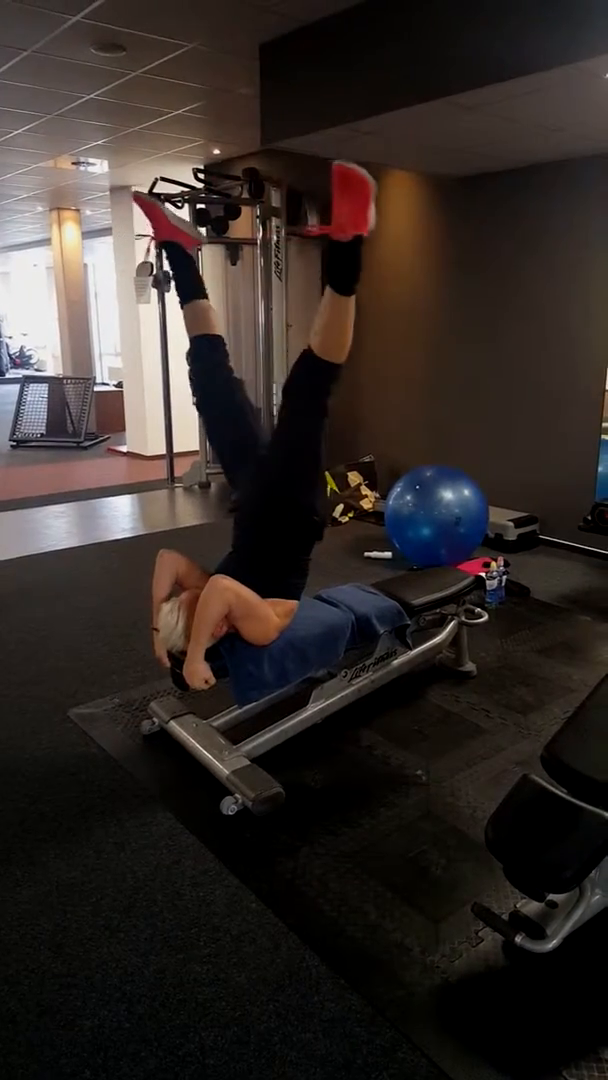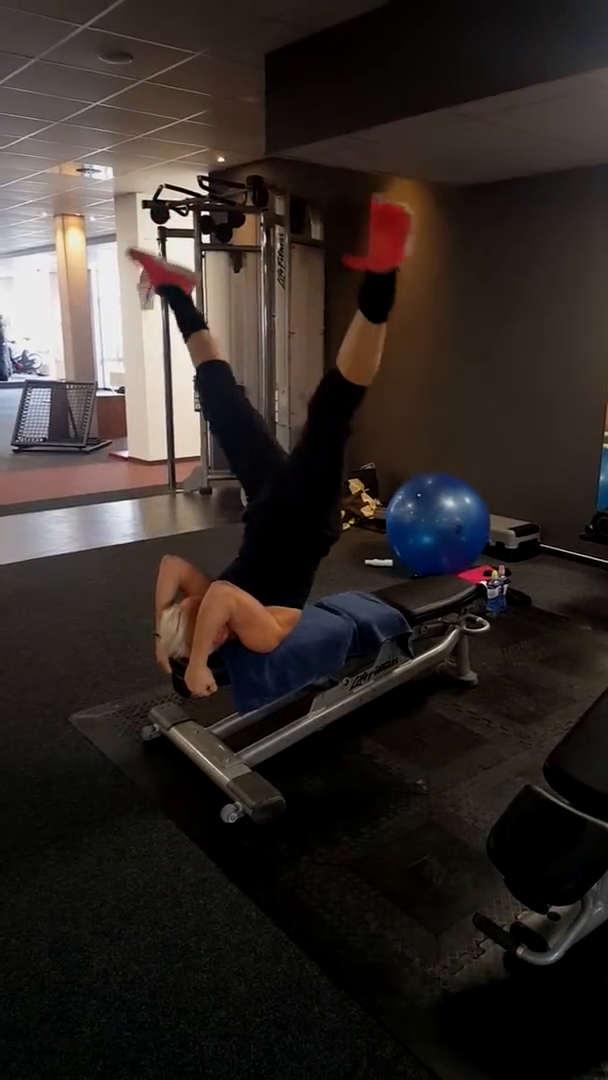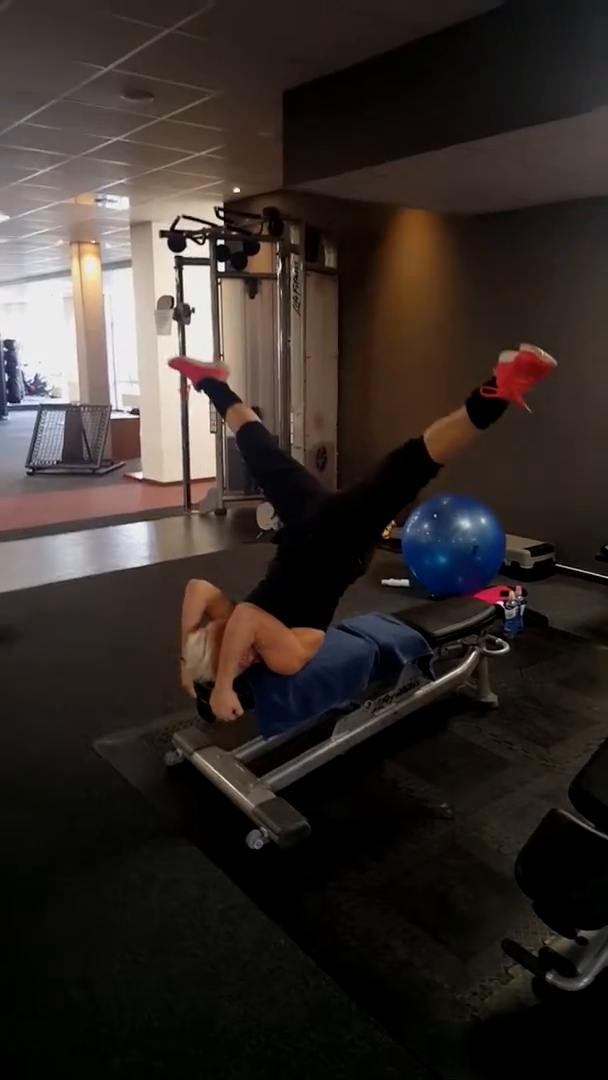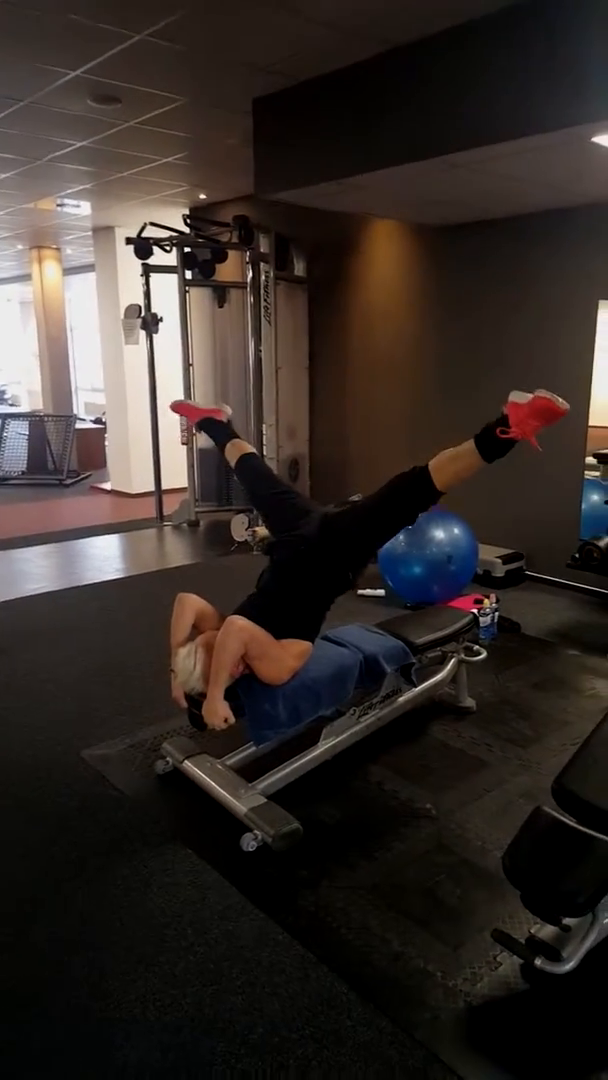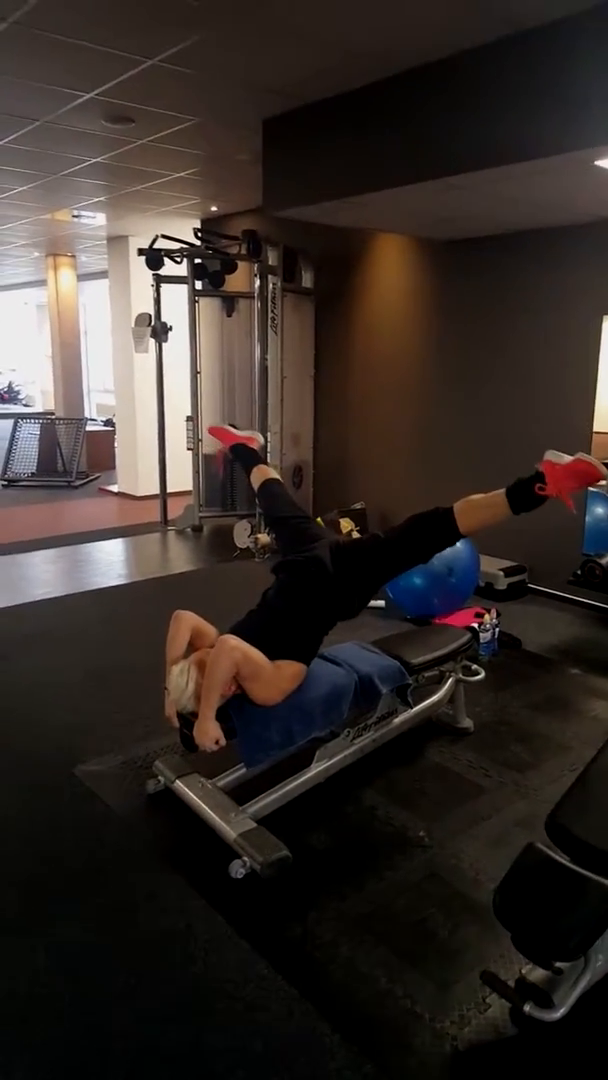
dt=0.7s
person 1, frame 1
left shoulder: (261, 627)
right elbow: (168, 557)
right wrist: (161, 629)
left hip: (287, 510)
right hip: (259, 500)
right knee: (212, 380)
person 1, frame 2
left shoulder: (263, 635)
right shoulder: (201, 614)
right elbow: (169, 564)
right wrist: (160, 629)
left hip: (301, 521)
right hip: (276, 515)
right knee: (221, 400)
person 1, frame 3
left shoulder: (285, 658)
right shoulder: (235, 635)
right elbow: (197, 587)
left wrist: (222, 690)
left hip: (335, 544)
right hip: (307, 527)
right knee: (261, 453)
left ankle: (498, 391)
right ankle: (210, 382)
person 1, frame 4
left shoulder: (275, 668)
right shoulder: (226, 646)
left wrist: (214, 699)
left hip: (327, 555)
right hip: (298, 543)
left knee: (408, 497)
right knee: (258, 480)
left ankle: (510, 428)
right ankle: (210, 422)
person 1, frame 5
left shoulder: (266, 687)
right shoulder: (219, 665)
left wrist: (205, 719)
right wrist: (173, 690)
left hip: (334, 581)
right hip: (304, 566)
left knee: (430, 533)
right knee: (277, 506)
left ankle: (544, 483)
right ankle: (244, 448)
